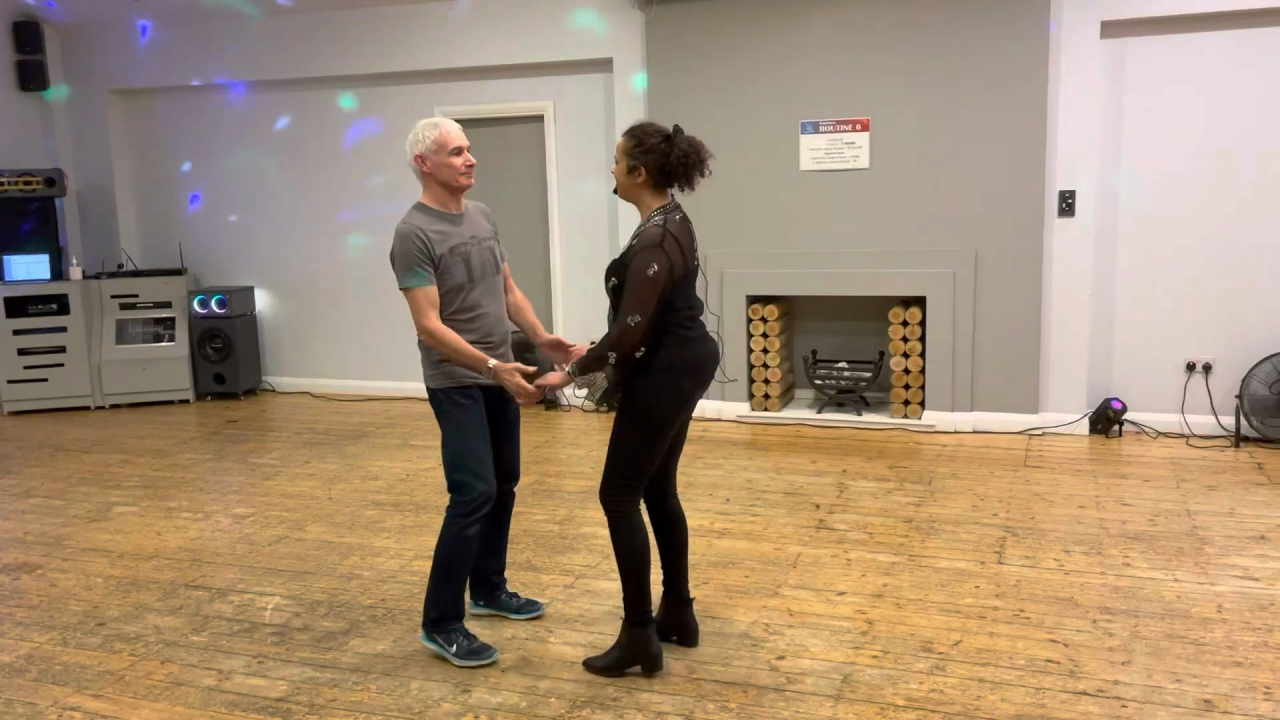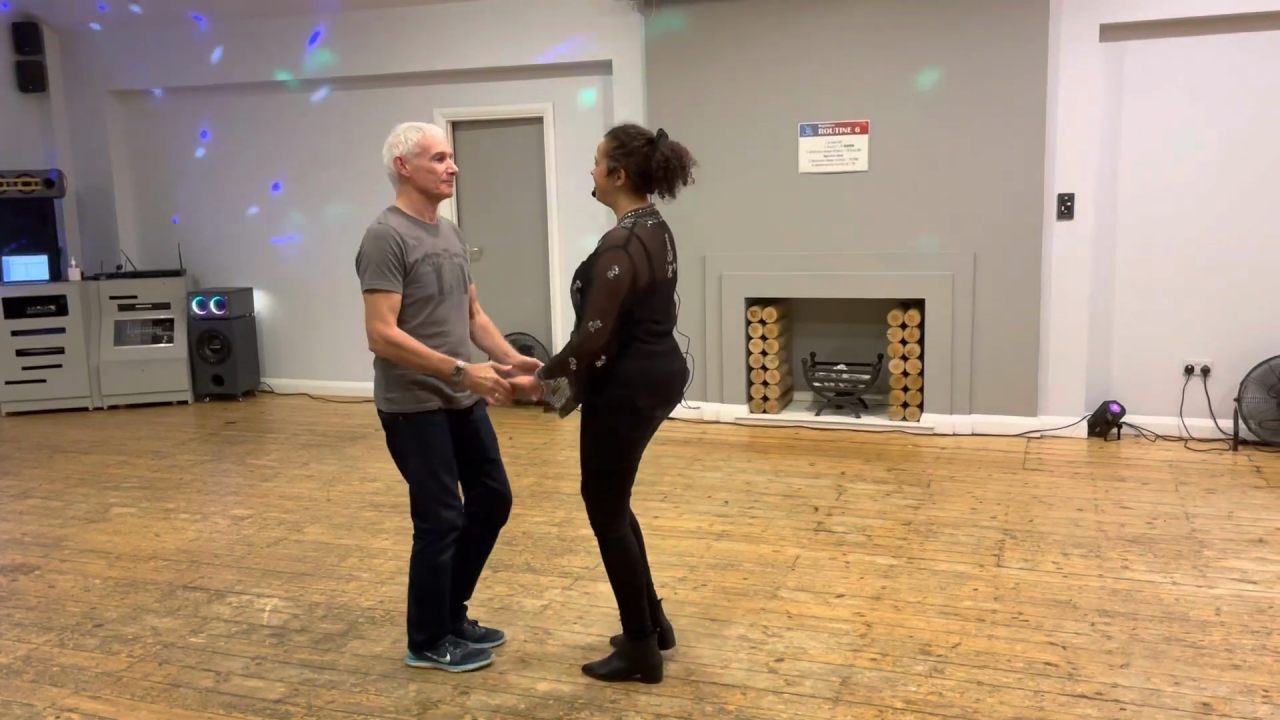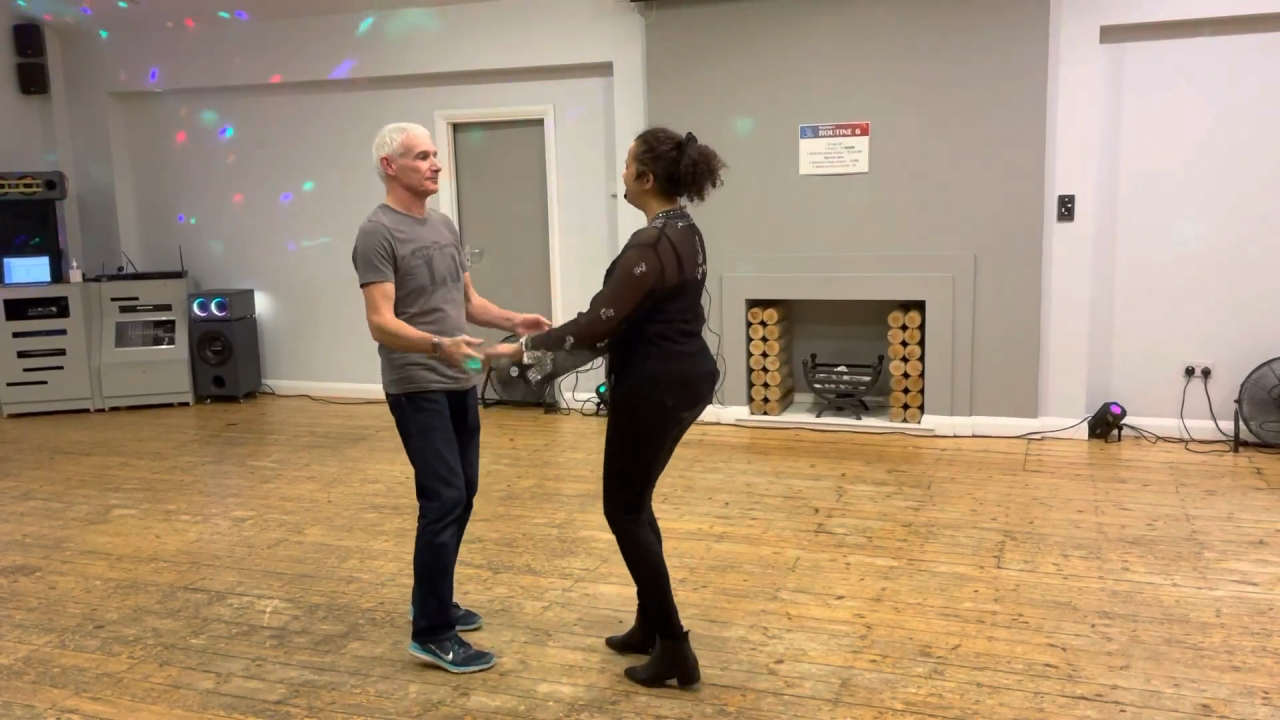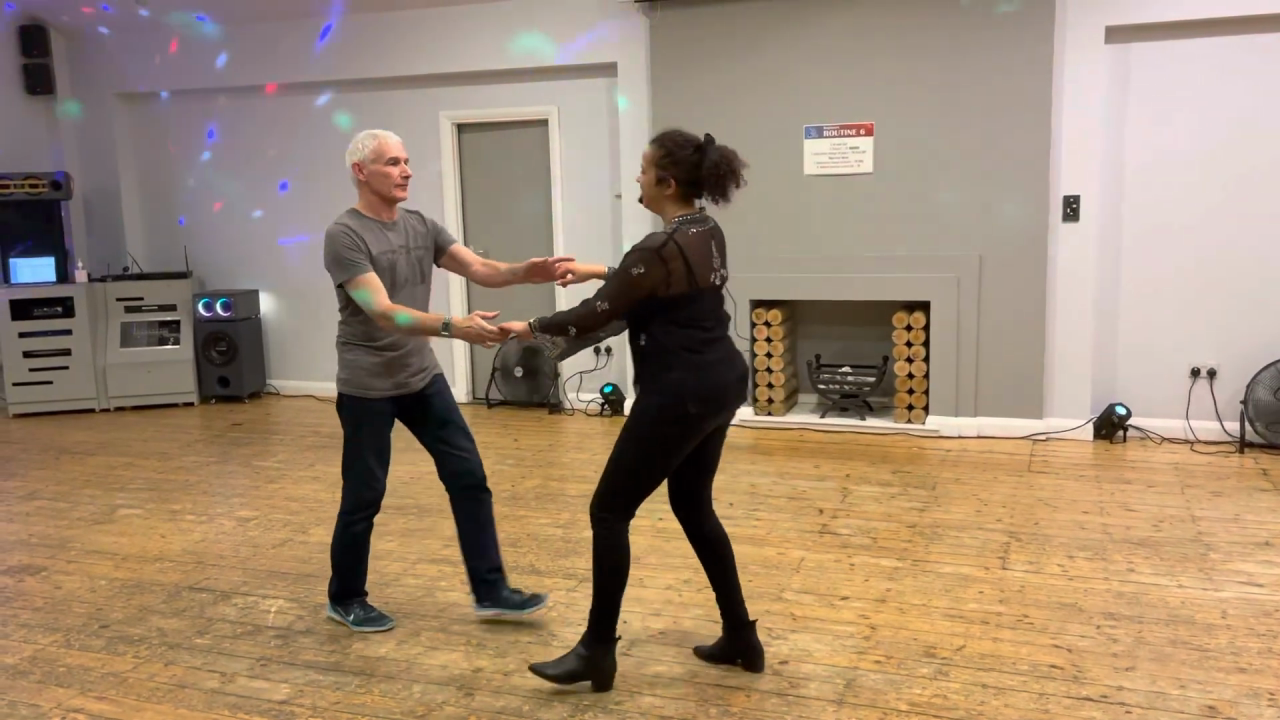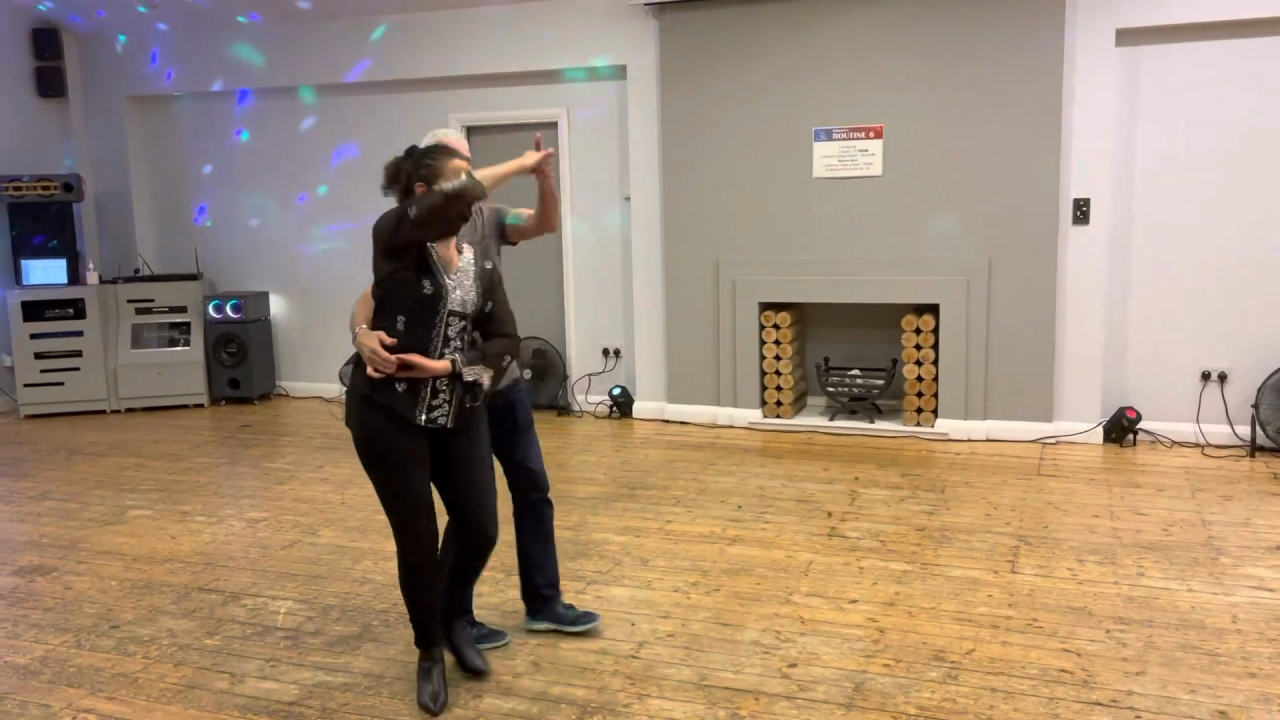
dt=1s
person 1, frame 1
left shoulder: (653, 240)
right shoulder: (671, 220)
left elbow: (632, 332)
left wrist: (572, 372)
right wrist: (594, 352)
left hip: (666, 374)
right hip: (683, 363)
left knee: (619, 495)
right knee: (658, 490)
left ankle: (640, 637)
right ankle: (678, 615)
person 1, frame 2
left shoulder: (620, 243)
right shoulder: (657, 230)
left elbow: (595, 336)
left wrist: (542, 377)
right wrist: (558, 370)
left hip: (628, 387)
right hip: (659, 373)
left knee: (605, 511)
right knee: (608, 500)
left ankle: (640, 648)
right ankle: (650, 621)
person 1, frame 3
left shoulder: (650, 242)
right shoulder: (684, 231)
left elbow: (600, 324)
left wrist: (526, 345)
right wrist: (570, 325)
left hip: (654, 386)
right hip: (686, 377)
left knee: (624, 511)
right knee: (634, 502)
left ankle: (674, 649)
right ankle: (650, 627)
person 1, frame 4
left shoulder: (662, 247)
right shoulder: (707, 232)
left elbow: (599, 313)
left wrist: (530, 328)
right wrist: (600, 270)
left hip: (681, 393)
right hip: (721, 381)
left knee: (610, 510)
right knee: (693, 505)
left ankle: (597, 651)
right ankle: (741, 636)
person 1, frame 5
left shoulder: (480, 264)
right shoulder: (397, 236)
left elbow: (504, 343)
right elbow: (445, 199)
left wrist: (448, 367)
left hip: (457, 415)
right hip: (390, 411)
left knee: (481, 530)
right knee: (418, 539)
left ankle: (453, 623)
right ankle: (429, 656)
person 2, frame 1
left shoulder: (482, 215)
right shoulder: (414, 234)
left elbow: (508, 290)
right elbow: (429, 327)
left wrist: (541, 337)
right wrist: (494, 368)
left hip: (498, 376)
right hip: (456, 381)
left knee: (504, 483)
right knee: (475, 492)
left ankle: (488, 588)
right ankle: (441, 623)
person 2, frame 2
left shoulder: (450, 233)
right shoulder: (386, 237)
right elbow: (381, 334)
left wrist: (510, 358)
right wrist: (463, 371)
left hip: (464, 400)
right hip: (414, 405)
left knee: (493, 501)
right knee: (440, 520)
left ankle: (451, 616)
right ankle: (428, 642)
person 2, frame 3
left shoulder: (444, 225)
right shoulder: (378, 232)
left elbow: (467, 301)
right elbow: (381, 324)
left wrist: (512, 320)
right wrist: (442, 345)
left hip: (459, 383)
right hip: (417, 386)
left knee: (462, 495)
right knee: (444, 498)
left ankle: (431, 600)
right ankle: (433, 633)
person 2, frame 4
left shoulder: (422, 226)
right shoulder: (344, 236)
left elbow: (479, 269)
right elbow: (383, 312)
left wrist: (526, 271)
right wrist: (453, 327)
left hip: (423, 378)
right hip: (368, 389)
left knee: (467, 475)
right knee: (365, 496)
left ankle: (490, 589)
right ankle: (345, 598)
person 2, frame 5
left shoulder: (488, 219)
left elbow: (545, 223)
right elbow: (370, 297)
left wrist: (543, 175)
right wrist: (363, 334)
left hip: (505, 379)
left knee: (532, 486)
left ankle: (544, 603)
